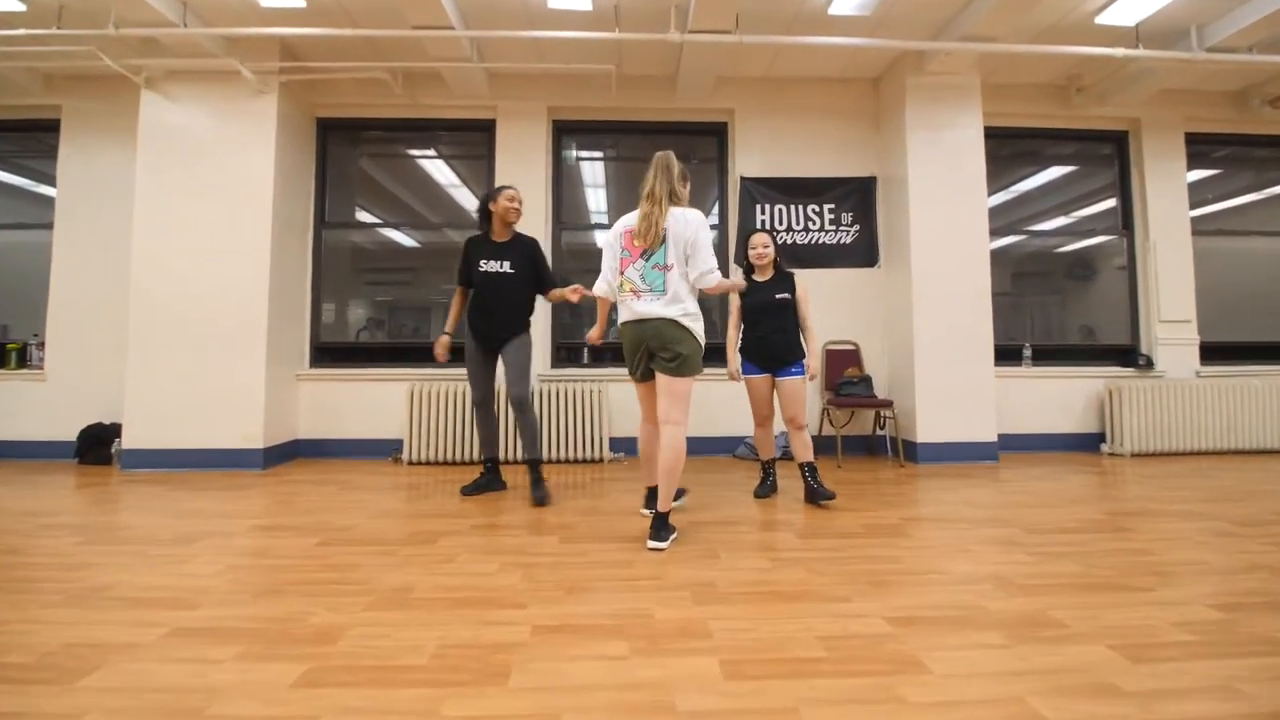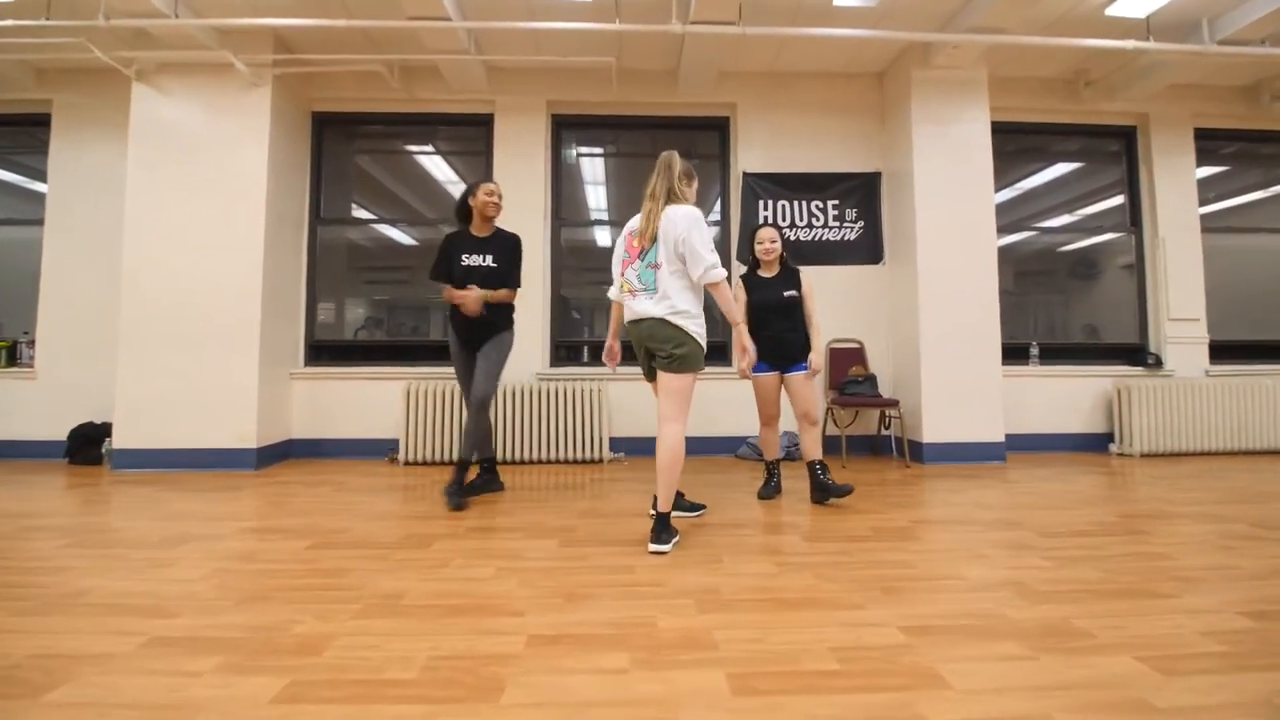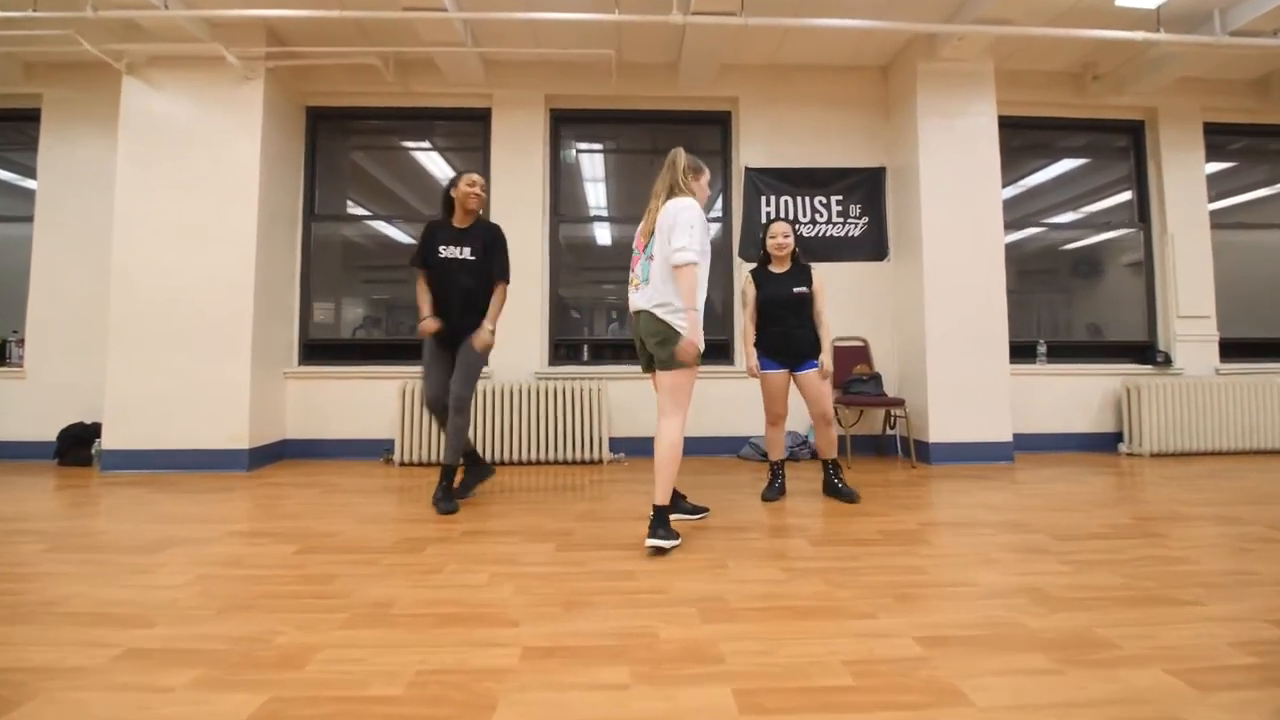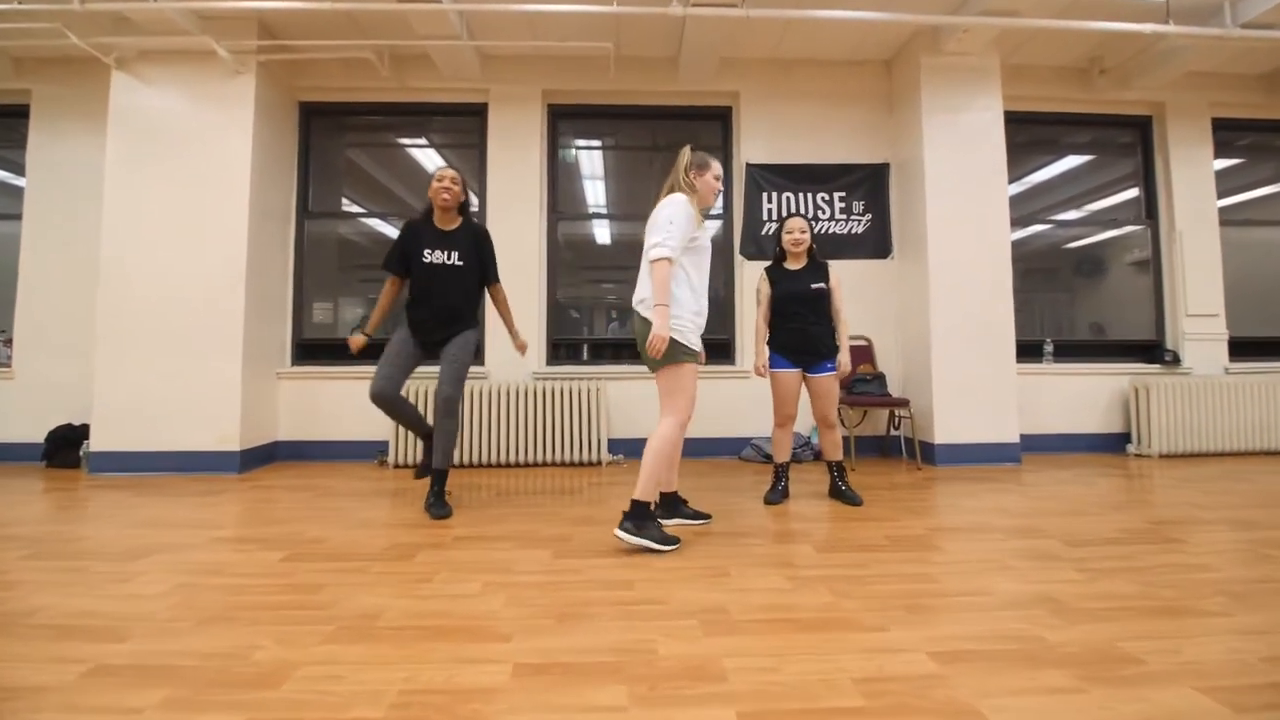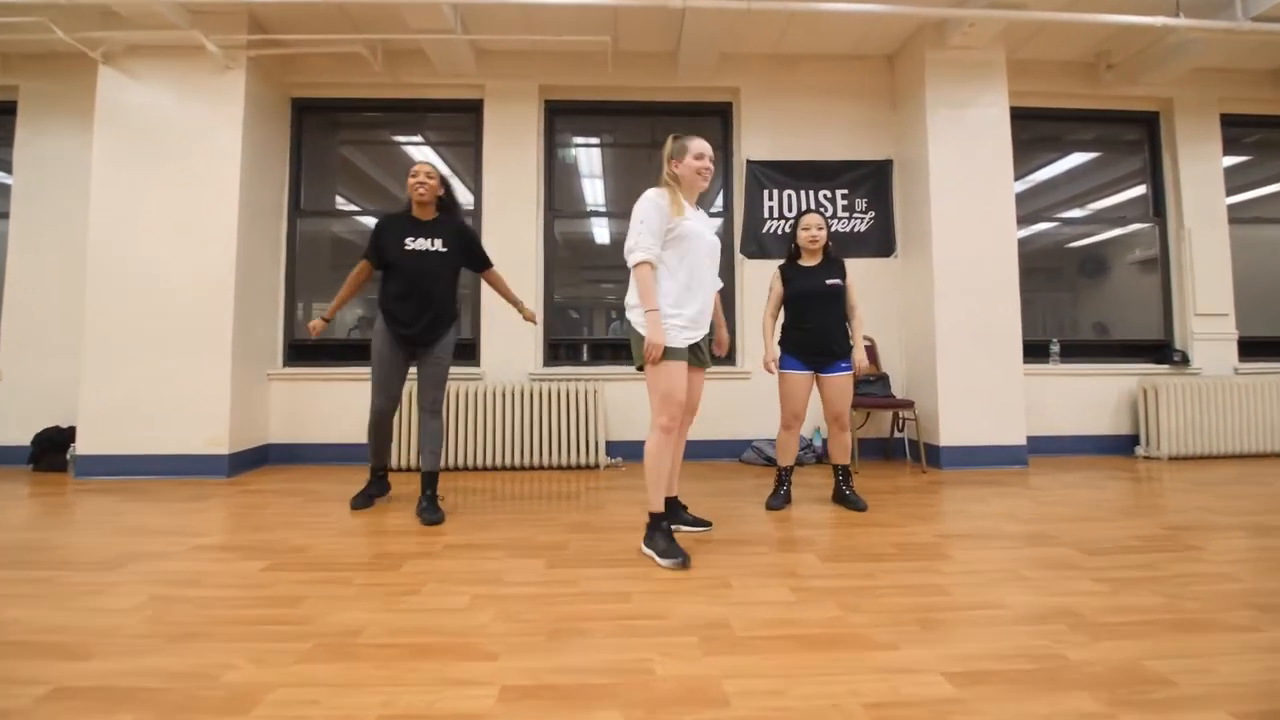
dt=0.2s
person 1, frame 1
left shoulder: (623, 225)
right shoulder: (690, 219)
left elbow: (606, 287)
right elbow: (708, 281)
left wrist: (599, 325)
right wrist: (734, 284)
left hip: (634, 327)
right hip: (676, 327)
left knee: (651, 419)
right knee: (672, 423)
left ankle: (655, 494)
right ankle: (660, 522)
person 1, frame 2
left shoulder: (633, 225)
right shoulder: (687, 216)
left elbow: (619, 288)
right elbow: (711, 275)
left wrist: (612, 337)
right wrist: (739, 326)
left hip: (640, 326)
right hip: (677, 326)
left knee: (669, 419)
right knee: (672, 422)
left ankle: (668, 498)
right ankle: (662, 525)
person 1, frame 3
left shoulder: (653, 217)
right shoulder: (687, 207)
right elbow: (685, 261)
right wrist: (693, 318)
left hip: (646, 317)
right hip: (671, 319)
left knee: (670, 414)
right knee: (672, 417)
left ankle: (669, 497)
person 1, frame 4
left shoulder: (683, 212)
right shoulder: (679, 204)
right elbow: (662, 256)
left wrist: (694, 338)
right wrist: (663, 313)
left hip: (672, 323)
right hip: (667, 322)
left knee: (676, 416)
right knee: (676, 415)
left ankle: (668, 500)
person 1, frame 5
left shoulder: (702, 218)
right shoulder: (656, 200)
left elbow: (710, 280)
right elbow: (641, 258)
left wrist: (720, 326)
right wrist: (651, 318)
left hip: (692, 328)
right hip: (660, 324)
left knee: (683, 419)
right knee: (667, 420)
left ankle: (670, 506)
person 2, frame 1
left shoulder: (528, 247)
right shoulder: (474, 245)
left elbow: (547, 290)
right elbow: (462, 291)
left wrist: (566, 293)
right wrist: (447, 332)
left hip: (515, 334)
right hip: (478, 335)
left knee: (520, 399)
right knee: (482, 402)
left ankle: (536, 475)
right ankle: (491, 473)
person 2, frame 2
left shoulder: (509, 242)
right shoulder: (453, 242)
left elbow: (510, 292)
right elbow: (445, 287)
left wrist: (484, 295)
right wrist: (462, 298)
left hip: (496, 333)
right hip: (462, 333)
left knee: (481, 400)
right knee: (473, 404)
left ankle: (459, 477)
right ankle: (489, 473)
person 2, frame 3
left shoulder: (491, 233)
right shoulder: (433, 231)
left elbow: (501, 286)
right elbow: (422, 279)
left wrist: (488, 326)
right wrist: (426, 316)
left hip: (473, 330)
right hip: (440, 330)
left knee: (459, 400)
right knee: (435, 399)
left ankle: (446, 484)
right ankle: (475, 463)
person 2, frame 4
left shoulder: (476, 235)
right shoulder: (413, 231)
left elbow: (493, 286)
right elbow: (394, 282)
left wrist: (514, 333)
right wrist: (368, 331)
left hip: (460, 331)
right hip: (415, 328)
left knee: (446, 401)
right knee: (382, 391)
left ankle: (437, 490)
right ankle: (432, 440)
person 2, frame 5
left shoulder: (456, 228)
right shoulder: (390, 225)
left elbow: (486, 271)
right elbow: (364, 271)
left wrist: (520, 306)
right wrist: (327, 315)
left hip: (439, 330)
right hip: (391, 325)
left knee: (431, 407)
right knee: (382, 407)
left ankle: (428, 494)
right ankle: (377, 479)
person 3, frame 1
left shoulder: (790, 281)
right shoulder: (741, 287)
left elbow: (804, 321)
right elbow: (734, 325)
left wrist: (812, 354)
right wrist: (732, 358)
left hip: (790, 360)
right hip: (755, 361)
left knee: (797, 421)
right knee: (762, 420)
left ankle: (811, 482)
right ankle: (768, 476)
person 3, frame 2
left shoulder: (796, 277)
right shoulder: (745, 282)
left elbow: (810, 317)
left wrist: (816, 350)
left hip: (798, 357)
right hip: (764, 359)
left knee: (809, 417)
right knee: (768, 419)
left ankle: (820, 480)
right ankle: (772, 477)
person 3, frame 3
left shoulder: (807, 274)
right shoulder: (755, 278)
left elbow: (819, 316)
right elbow: (749, 320)
left wrist: (825, 352)
right wrist: (750, 354)
left hip: (807, 354)
right hip: (772, 356)
left knee: (824, 415)
right knee: (775, 418)
left ankle: (833, 477)
right ankle: (776, 478)
person 3, frame 4
left shoulder: (824, 271)
right shoulder: (770, 274)
left elbow: (837, 314)
right elbow: (762, 317)
left wrist: (844, 350)
right wrist: (760, 352)
left hip: (822, 354)
right hip: (784, 354)
left knee: (828, 420)
right knee: (784, 419)
left ankle: (838, 481)
right ankle: (780, 481)
person 3, frame 5
left shoulder: (839, 267)
right shoulder: (784, 272)
left elbow: (852, 310)
right elbow: (770, 313)
left wrist: (859, 346)
right wrist: (769, 348)
left hip: (836, 354)
right hip: (796, 355)
left knee: (839, 421)
right knee: (791, 420)
left ankle: (843, 485)
right ankle: (782, 485)
